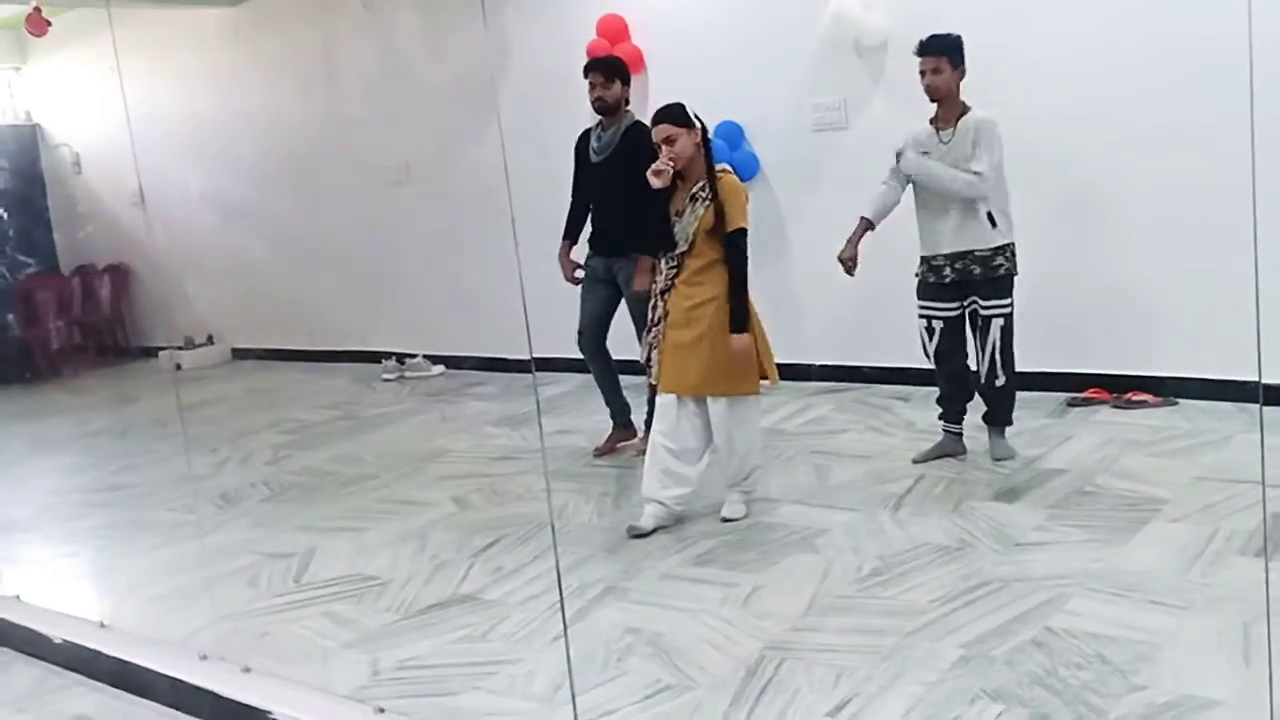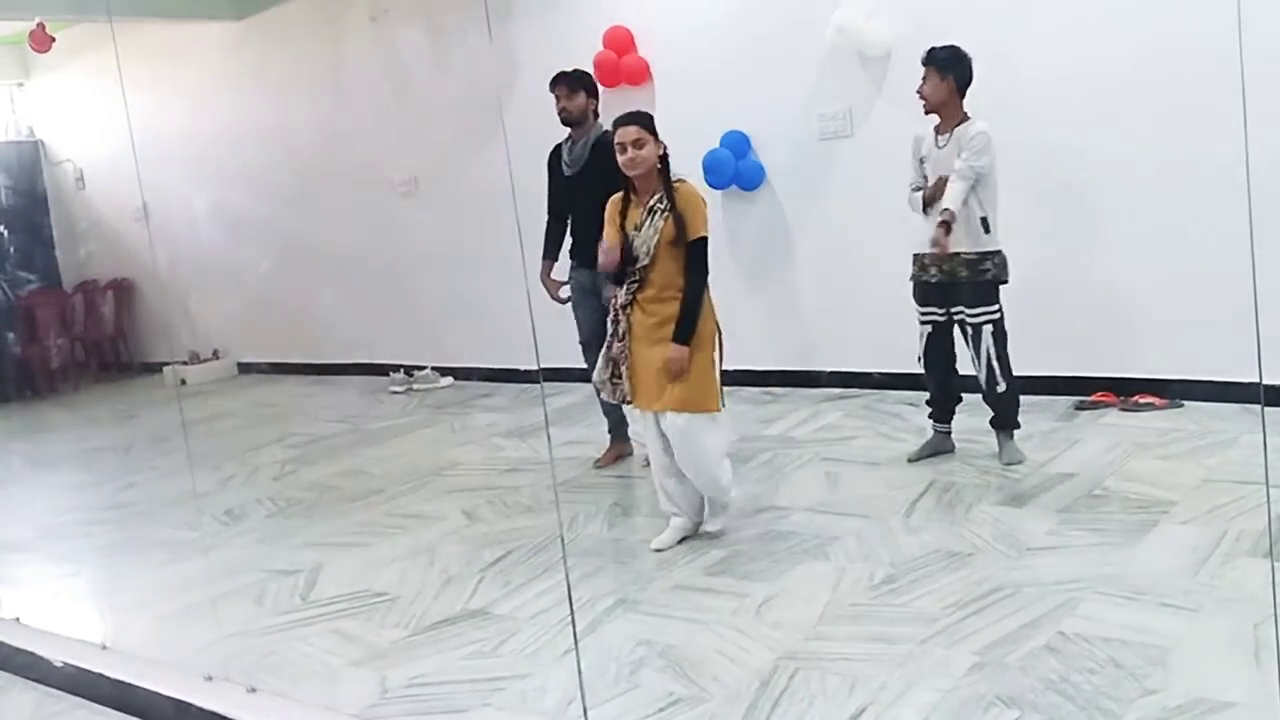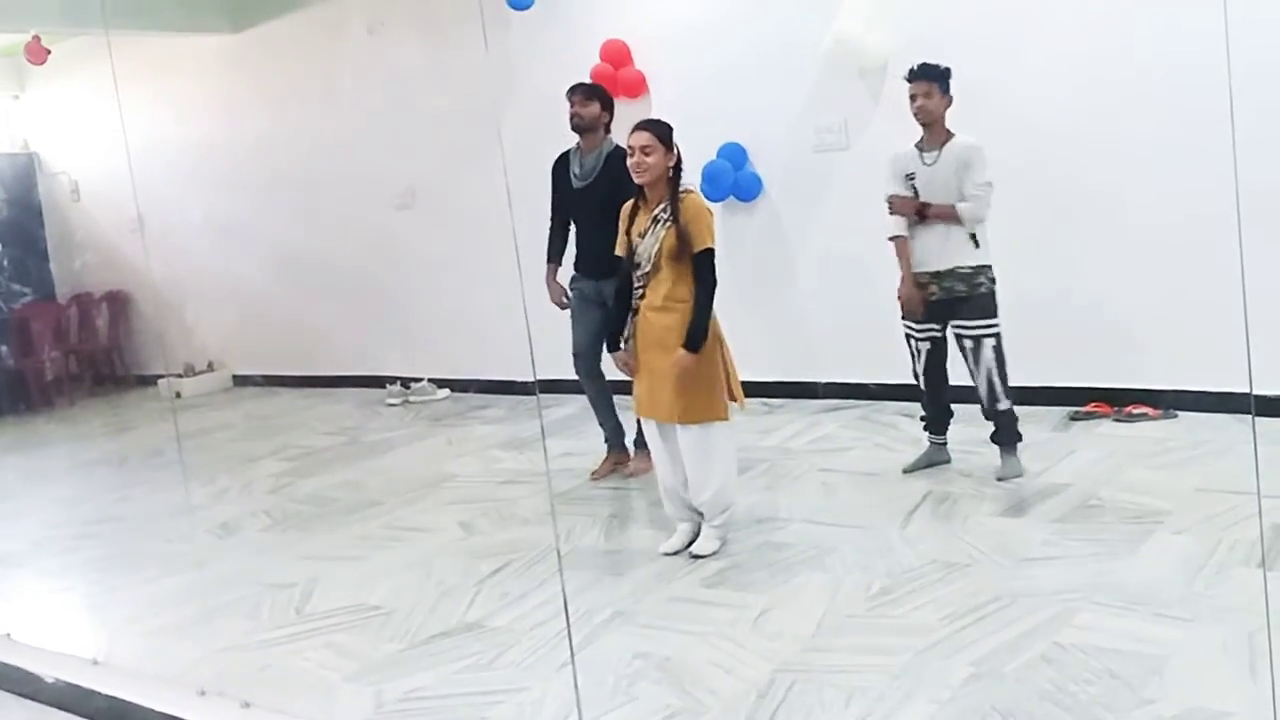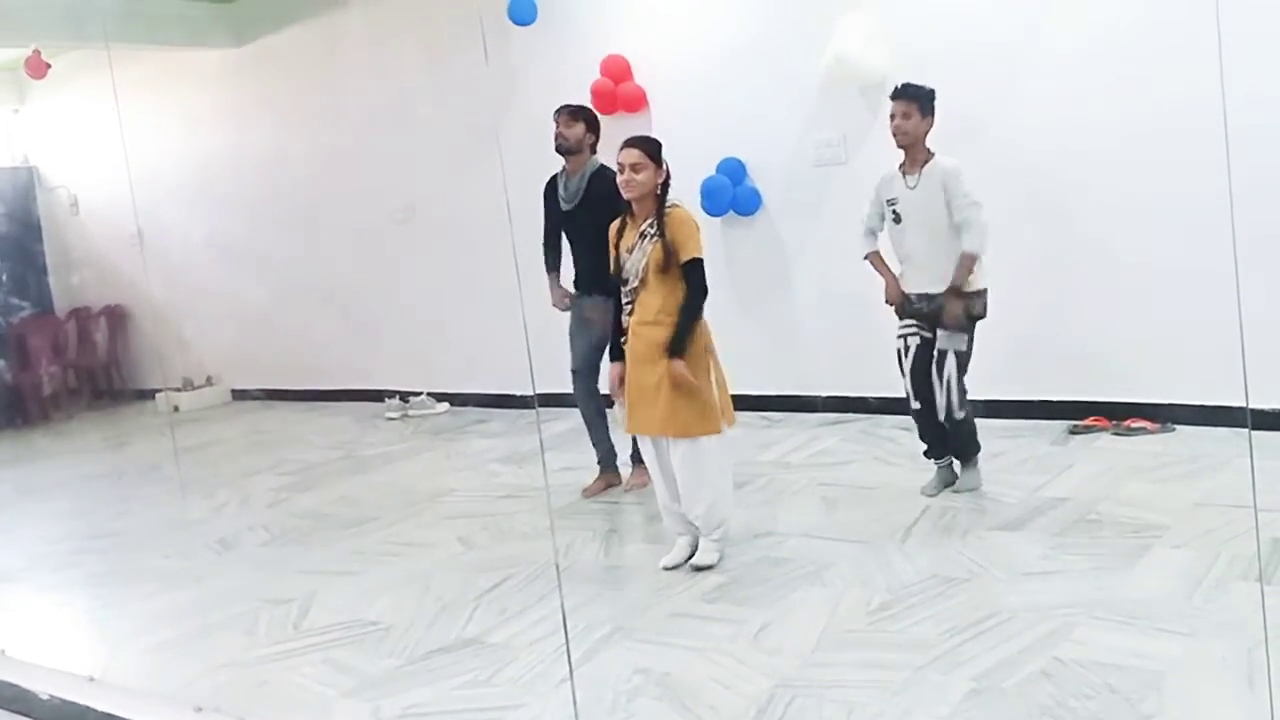
dt=1s
person 1, frame 1
left shoulder: (725, 185)
right shoulder: (670, 188)
left elbow: (737, 259)
left wrist: (741, 325)
right wrist: (655, 193)
left hip: (721, 312)
right hip: (678, 314)
left knee: (730, 408)
right knee: (673, 413)
left ankle: (740, 490)
right ankle: (663, 502)
person 1, frame 2
left shoulder: (684, 197)
right shoulder: (617, 207)
left elbow: (698, 271)
right elbow: (619, 271)
left wrist: (683, 337)
right wrist: (610, 262)
left hip: (685, 327)
right hip: (641, 329)
left knee: (687, 425)
right knee: (656, 430)
left ankle: (717, 497)
right ankle: (682, 513)
person 1, frame 3
left shoulder: (691, 207)
right shoulder: (630, 212)
left elbow: (706, 280)
right elbow: (626, 280)
left wrist: (693, 344)
right wrist: (616, 340)
left hip: (687, 335)
right hip: (647, 336)
left knee: (700, 432)
right knee: (661, 435)
left ankle: (714, 522)
right ankle: (686, 518)
person 1, frame 4
left shoulder: (677, 220)
right shoulder: (618, 230)
left elbow: (697, 289)
right elbow: (622, 297)
left wrist: (676, 351)
right wrist: (617, 359)
left hip: (681, 349)
right hip: (640, 350)
left knee: (693, 445)
right knee: (656, 446)
left ankle: (710, 537)
right ankle: (685, 534)
person 2, frame 1
left shoulder: (982, 127)
right shoulder: (918, 138)
left elbow: (977, 185)
right elbow: (892, 187)
left wrist: (916, 165)
right wrist: (857, 234)
left hip: (987, 256)
right hip: (937, 260)
left knee: (994, 350)
right knee: (943, 351)
left ankle: (998, 429)
right ankle: (952, 433)
person 2, frame 2
left shoulder: (977, 135)
right shoulder: (921, 142)
left elbow: (959, 187)
left wrist: (943, 229)
right wrist: (932, 194)
left hip: (974, 260)
right hip: (930, 263)
left knee: (988, 350)
right knee: (934, 352)
left ankle: (1005, 434)
right ankle: (941, 432)
person 2, frame 3
left shoulder: (969, 150)
right shoulder: (901, 161)
left elbow: (976, 209)
right elbow: (897, 222)
left wrist: (920, 208)
right wrist: (906, 279)
left hip: (970, 275)
right hip: (921, 279)
left knee: (987, 365)
right knee: (927, 367)
left ankle: (1009, 449)
right ankle: (937, 443)
person 2, frame 4
left shoulder: (947, 173)
right shoulder: (888, 183)
left elbow: (975, 232)
right elbow: (870, 234)
left wrist: (956, 292)
right wrist: (889, 278)
left hip: (958, 295)
right hip: (914, 298)
left knee: (947, 385)
right knee: (915, 384)
left ankle: (969, 461)
right ankle: (943, 465)
person 3, frame 1
left shoulder: (642, 139)
right shoulder: (585, 141)
left elbow: (656, 206)
left wrist: (646, 265)
right wrist: (565, 250)
left hip: (635, 259)
right hip: (598, 259)
right knee: (589, 339)
left ankle: (655, 426)
right ankle: (622, 423)
person 3, frame 2
left shoulder: (611, 149)
right shoulder: (557, 156)
right wrist: (547, 269)
right hip: (582, 271)
right knee: (594, 353)
right ankle: (619, 438)
person 3, frame 3
left shoulder: (622, 162)
right shoulder: (563, 165)
right elbow: (559, 223)
right wrist: (551, 276)
left hip: (623, 278)
right hip: (585, 281)
right knee: (584, 362)
left ankle: (643, 447)
right ankle: (615, 446)
person 3, frame 4
left shoulder: (605, 183)
right shoulder: (554, 187)
left wrist: (606, 301)
right wrist: (554, 281)
left hip: (618, 297)
right hip: (584, 298)
right knee: (583, 383)
left ankle: (642, 461)
right ankle: (608, 467)
